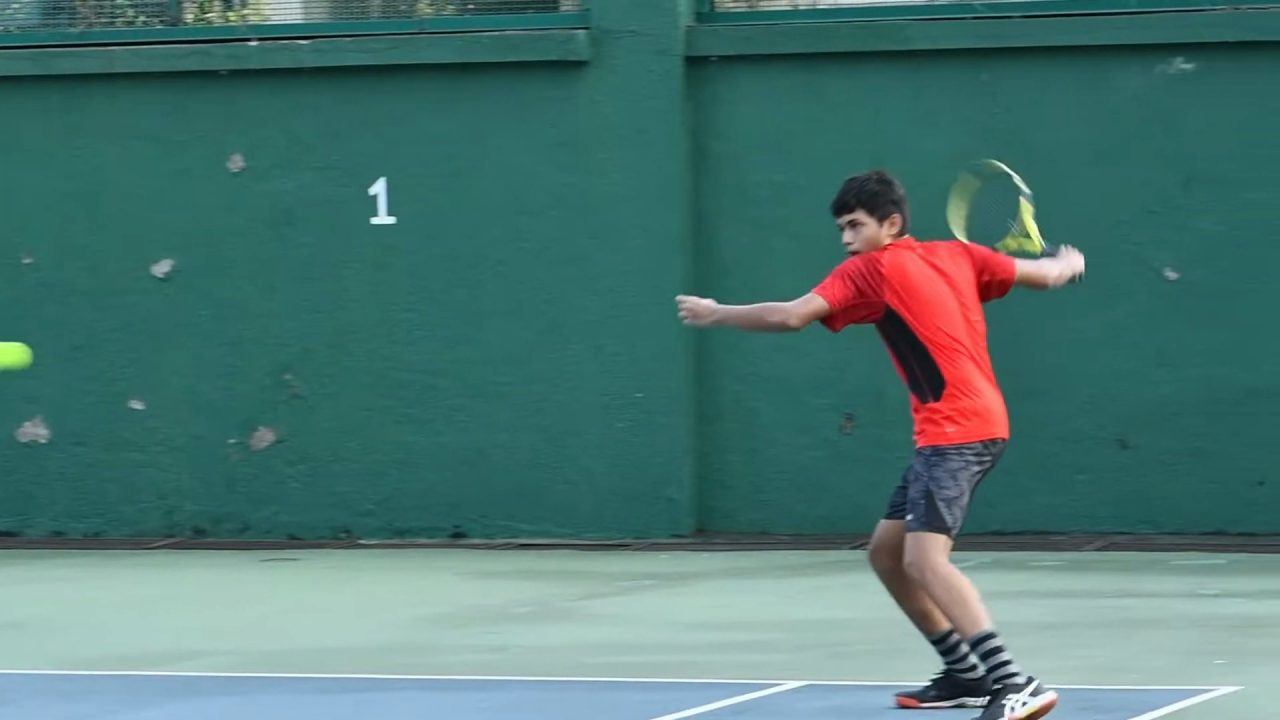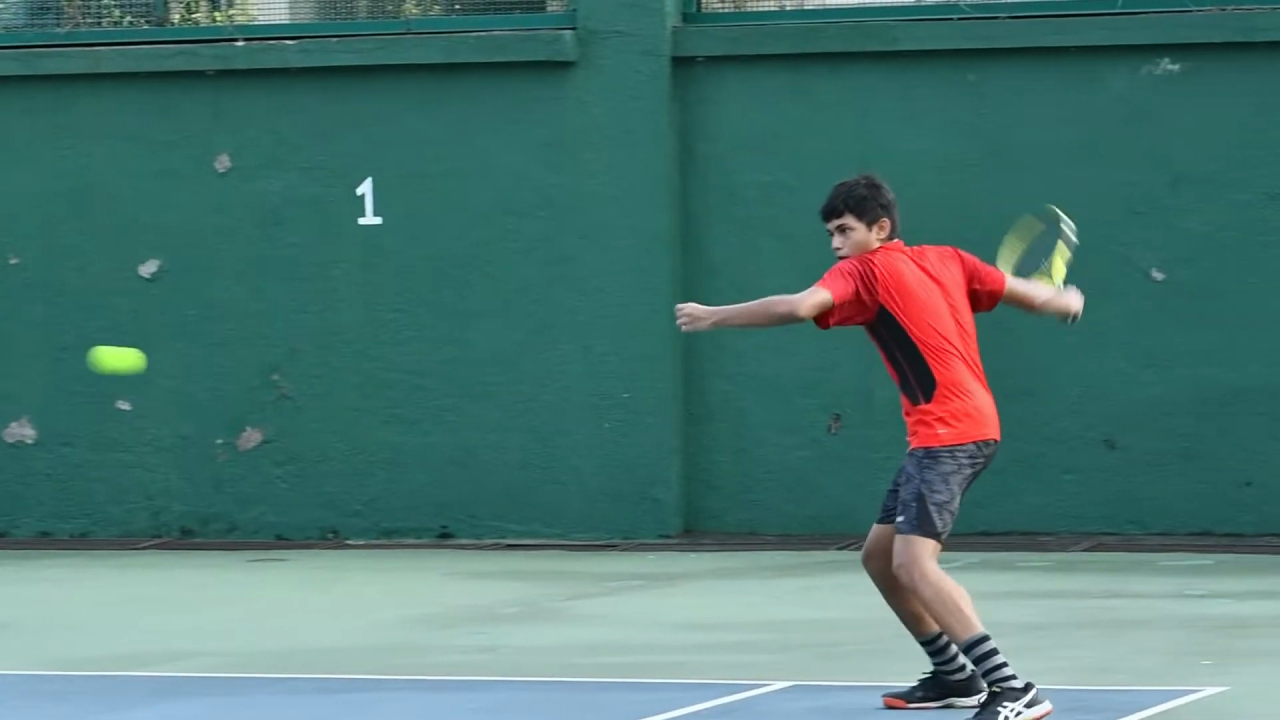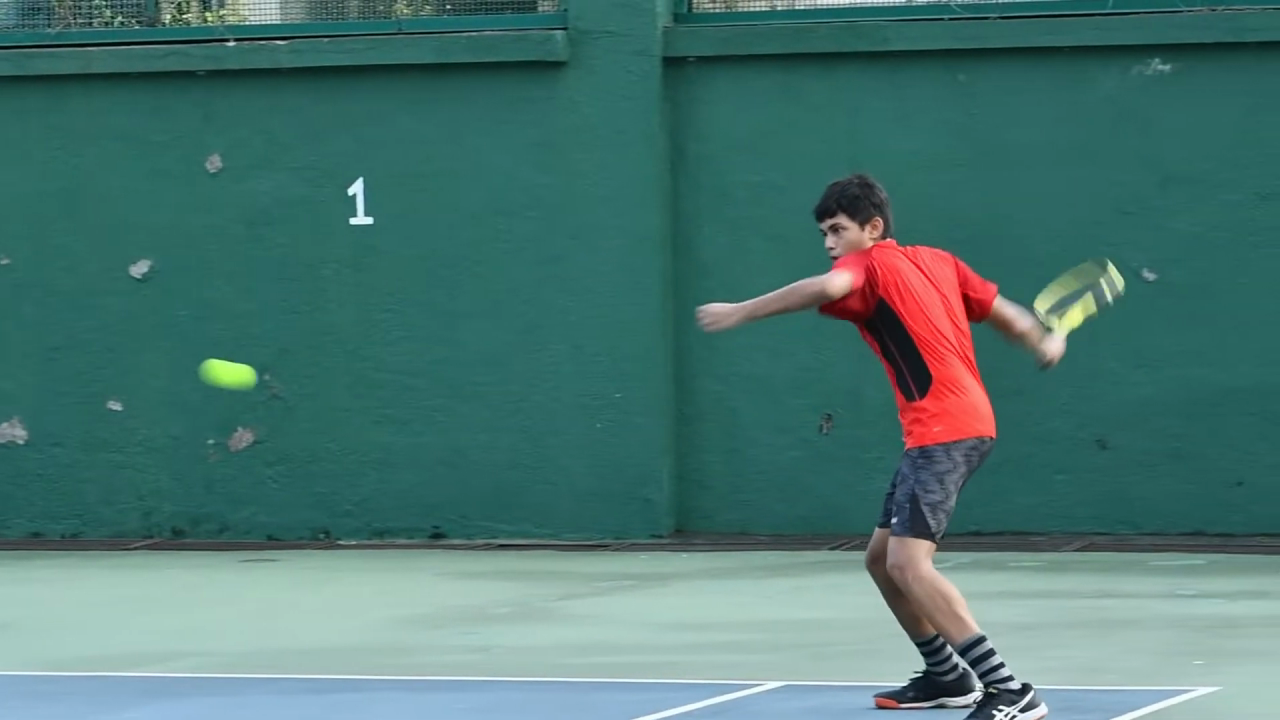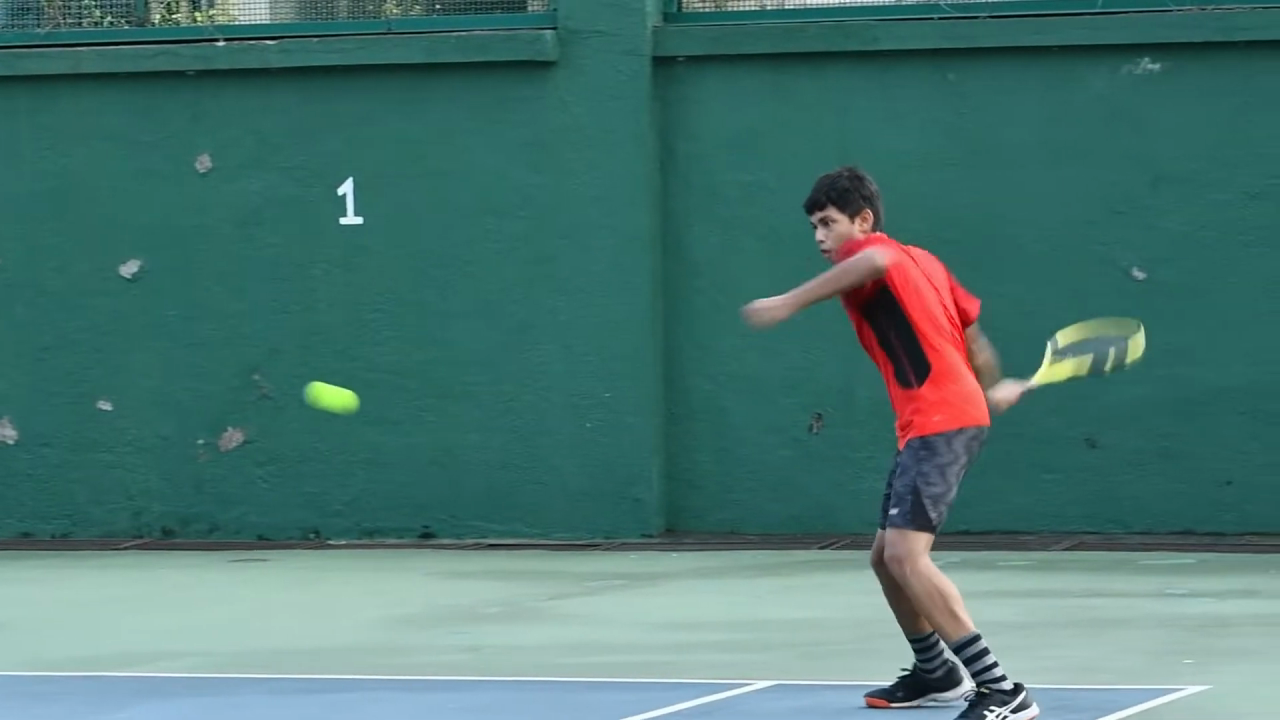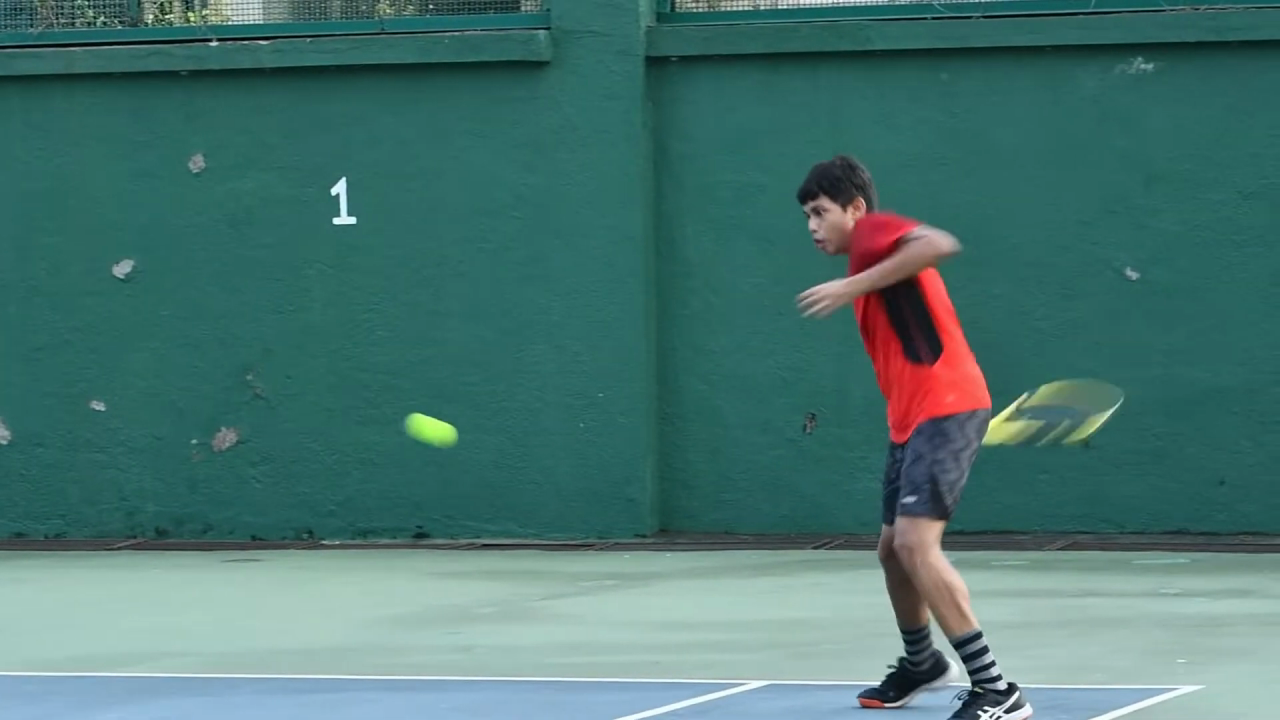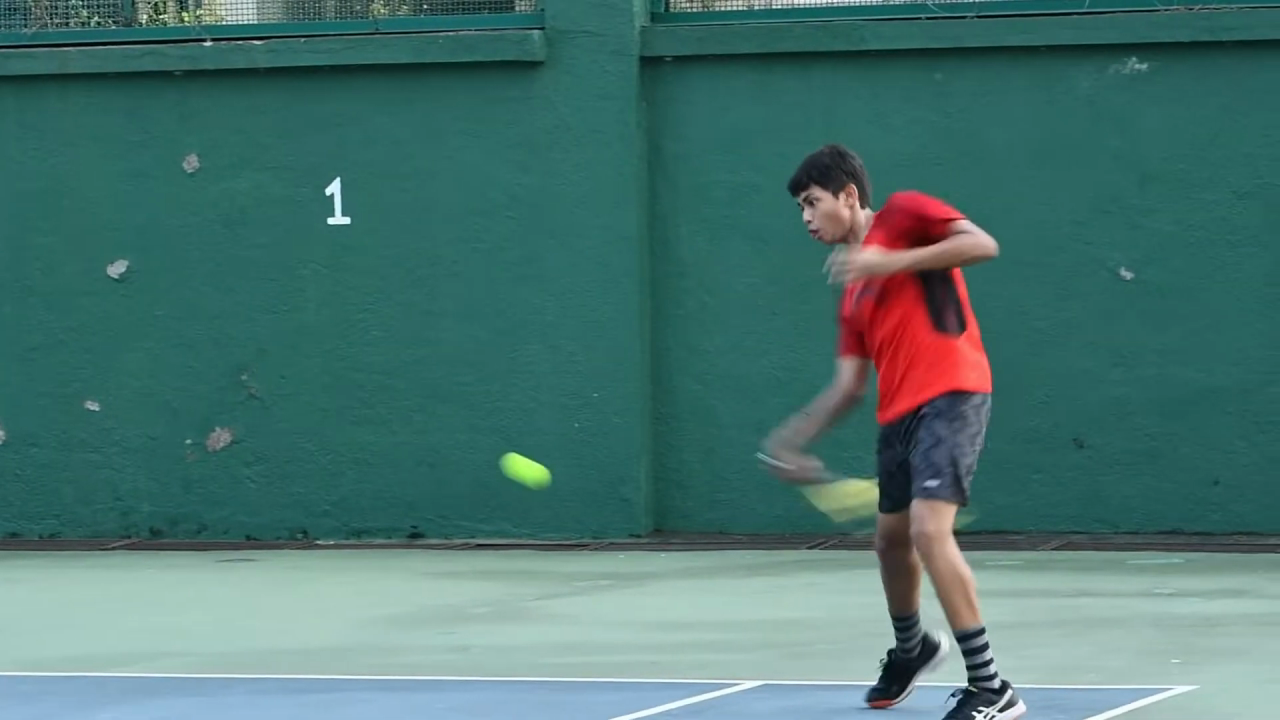
dt=0.1s
person 1, frame 1
left shoulder: (870, 269)
right shoulder: (958, 253)
left elbow: (792, 316)
right elbow: (1041, 273)
left wrist: (715, 312)
right wrist: (1070, 262)
left hip: (955, 433)
right hip: (970, 428)
left knee: (924, 559)
right knee: (884, 553)
right ankle: (965, 674)
person 1, frame 2
left shoulder: (864, 271)
right shoulder: (948, 260)
left elbow: (798, 307)
right elbow: (1027, 295)
left wrist: (712, 316)
right wrist: (1066, 301)
left hip: (947, 435)
right hip: (957, 431)
left knee: (913, 564)
right knee: (878, 556)
right ankle: (954, 674)
person 1, frame 3
left shoulder: (867, 261)
right shoulder: (941, 261)
left elbow: (827, 288)
right elbow: (1007, 316)
left wrist: (741, 311)
right wrist: (1046, 344)
left hip: (942, 432)
right hip: (934, 433)
left knee: (907, 562)
right knee: (882, 559)
right ankle: (946, 674)
person 1, frame 4
left shoulder: (868, 249)
right shoulder: (921, 261)
left elbow: (877, 263)
right elbow: (973, 332)
left wrist: (788, 302)
right wrist: (993, 387)
left hip: (940, 423)
right hip: (931, 427)
left knee: (905, 556)
right knee: (886, 556)
right ankle: (934, 670)
person 1, frame 5
left shoulder: (875, 233)
right shoulder: (871, 291)
left elbow: (939, 246)
left wrist: (849, 287)
left hip: (945, 412)
right hip: (911, 425)
left knee: (916, 545)
right knee: (893, 548)
right ankle: (922, 663)
person 1, frame 6
left shoulder: (905, 212)
right shoulder: (855, 292)
left elbow: (984, 245)
right elbow: (849, 382)
left wrist: (894, 261)
right wrist: (798, 434)
left hip: (951, 391)
right hip: (900, 410)
left knee: (929, 531)
right knee: (892, 537)
right ankle: (910, 648)
